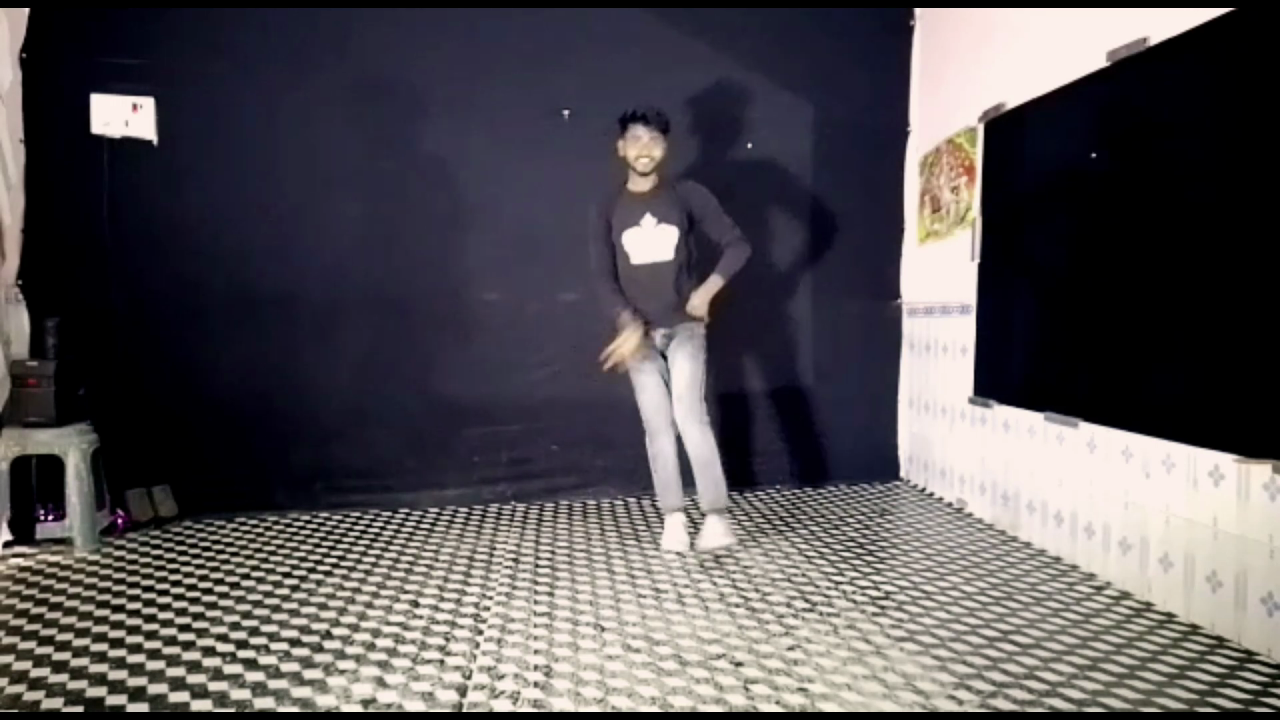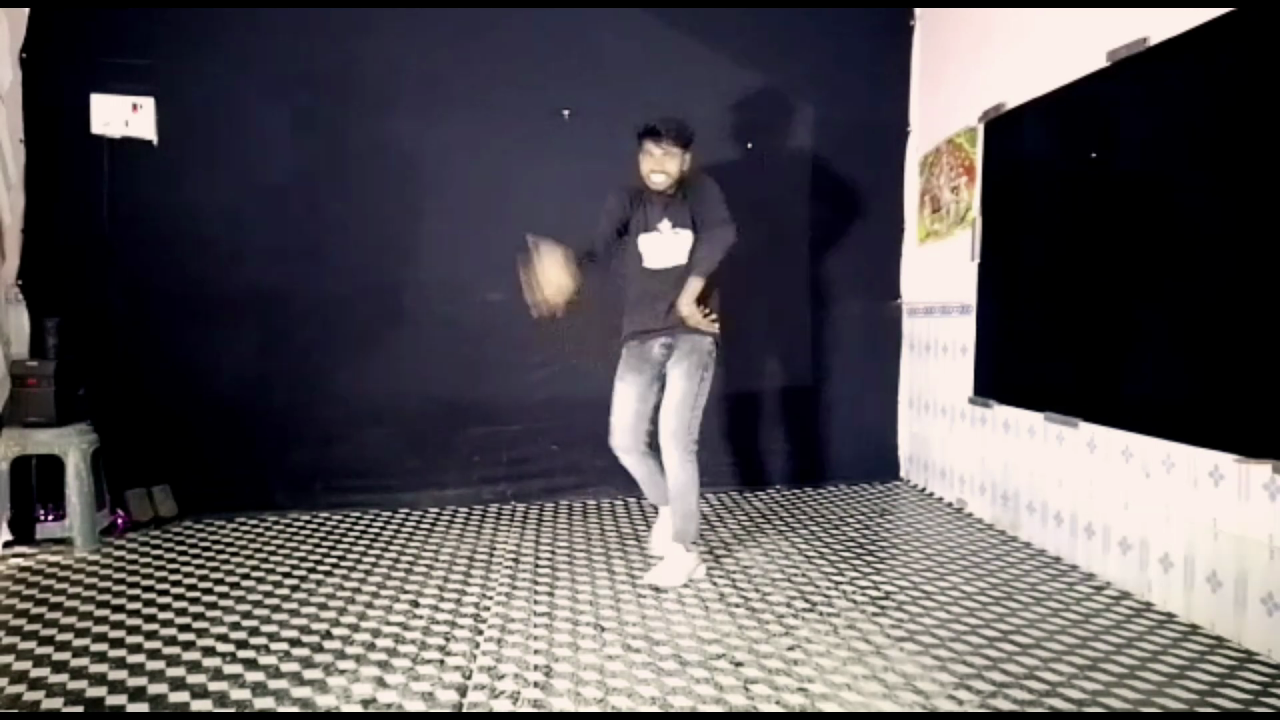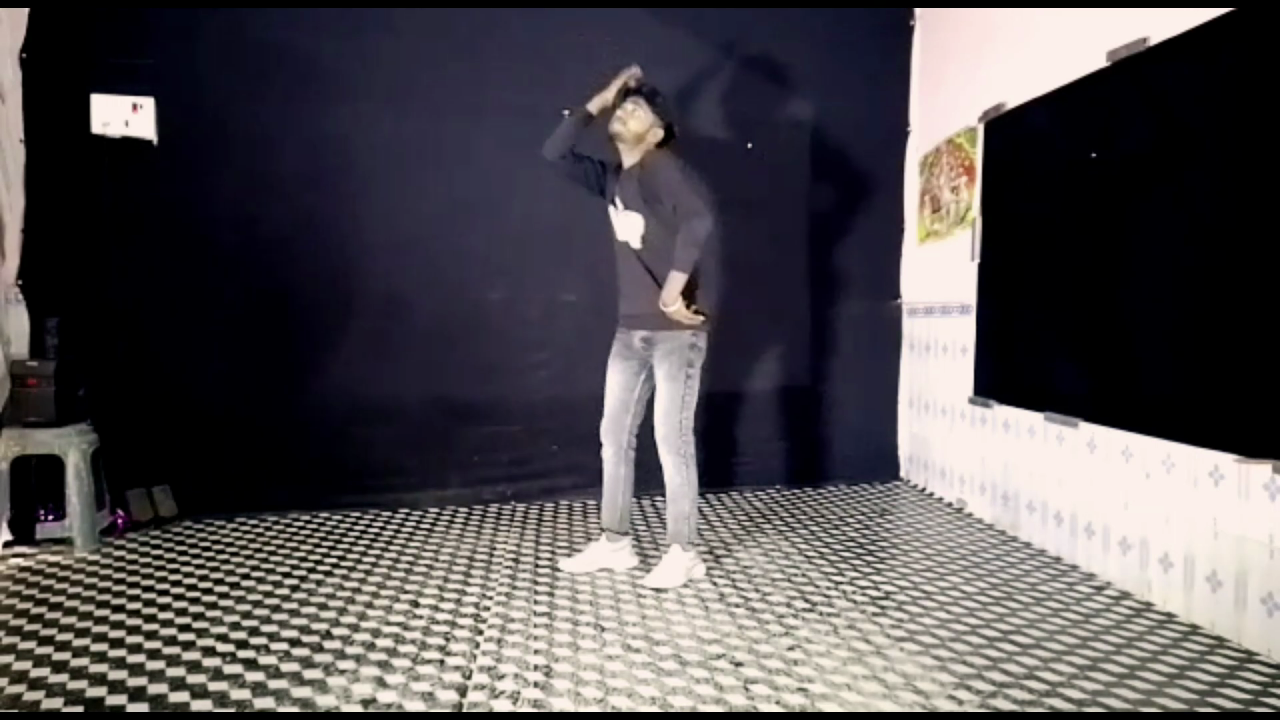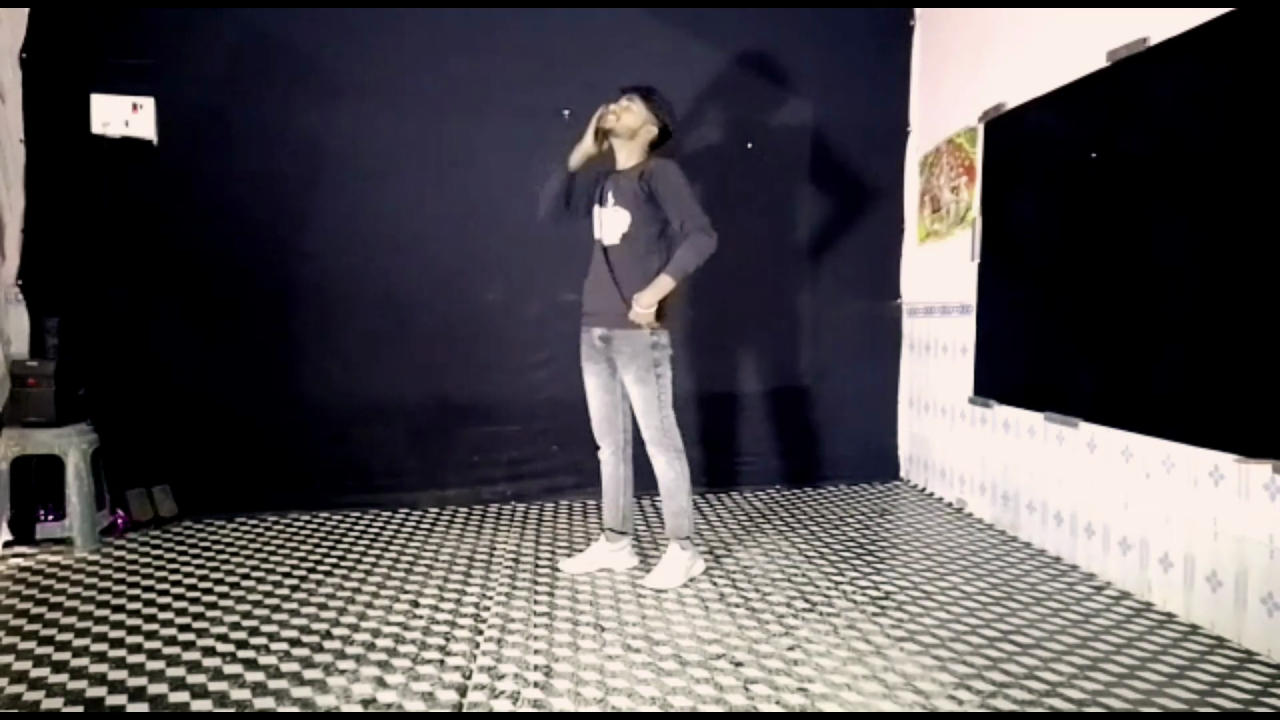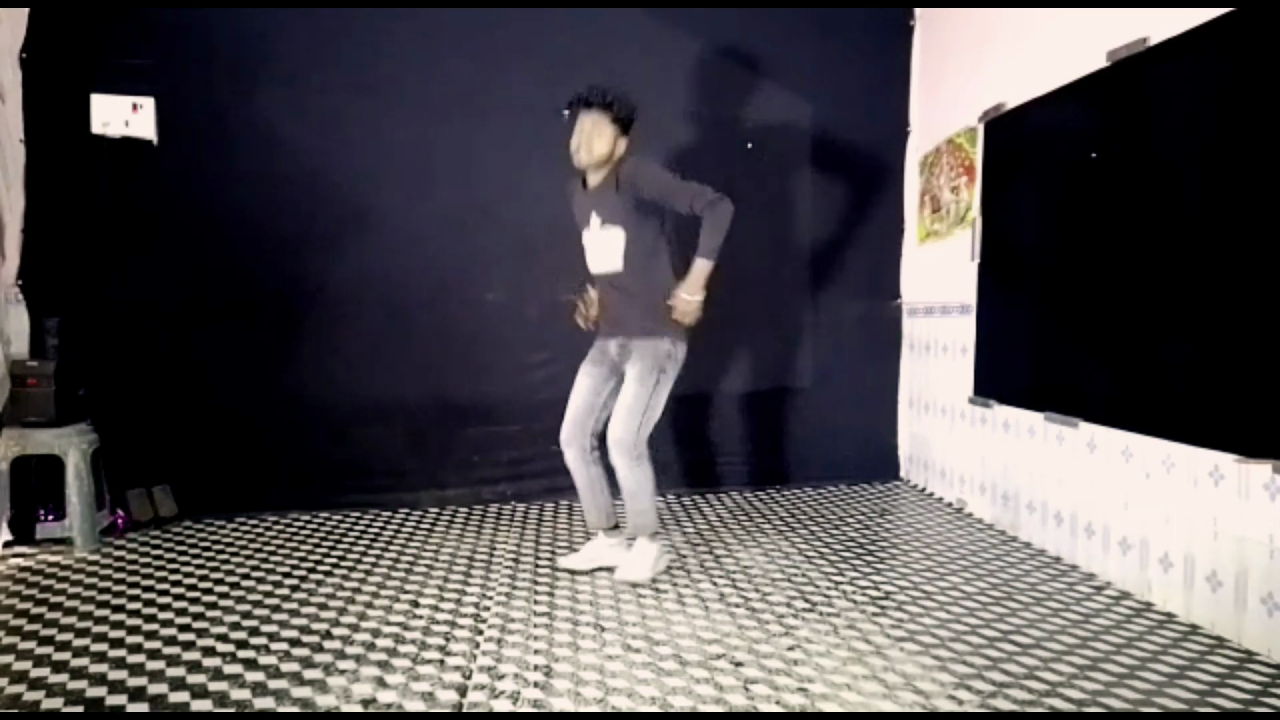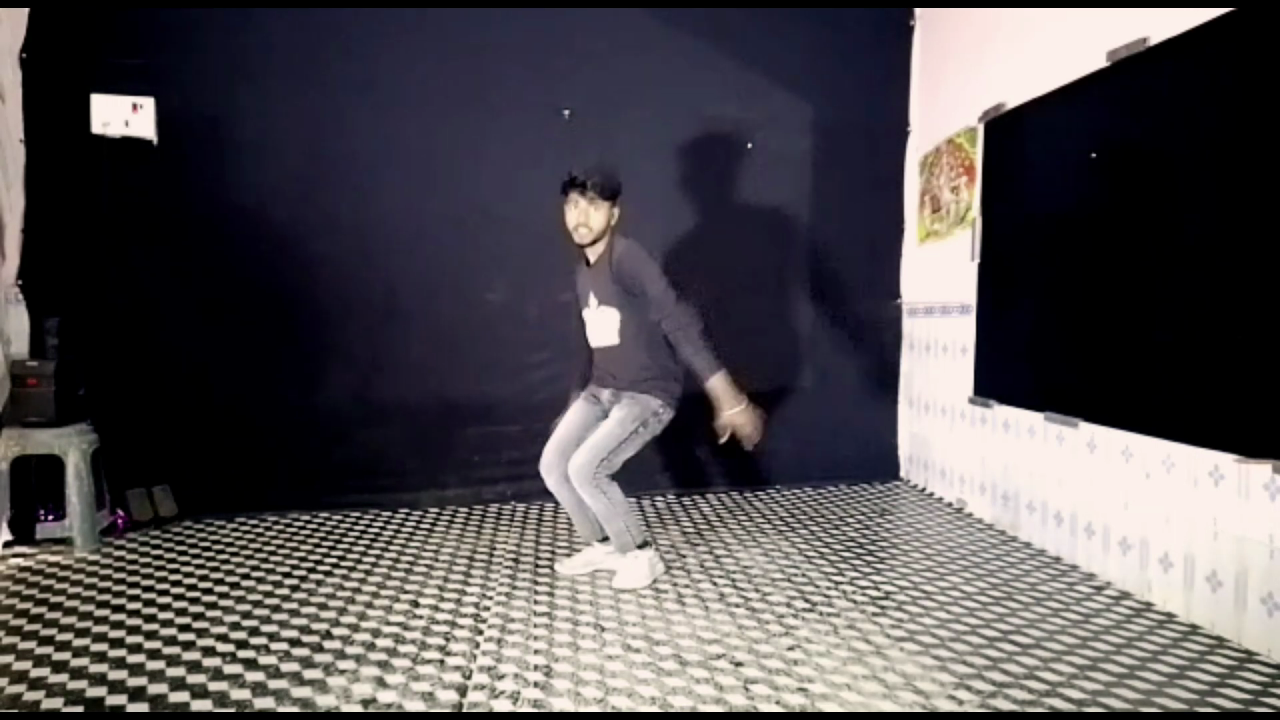
dt=0.3s
person 1, frame 1
left shoulder: (686, 194)
right shoulder: (607, 209)
left elbow: (736, 243)
right elbow: (604, 278)
left wrist: (707, 290)
right wrist: (628, 324)
left hip: (685, 324)
right hip: (643, 331)
left knee: (690, 414)
right knee: (657, 426)
left ankle: (715, 514)
right ankle: (674, 517)
person 1, frame 2
left shoulder: (701, 190)
right shoulder: (626, 203)
left elbow: (722, 232)
right elbow: (601, 249)
left wrist: (691, 290)
right wrist: (567, 267)
left hip: (690, 339)
right hip: (640, 339)
left knee: (675, 440)
right knee: (625, 438)
left ankle: (686, 551)
right ankle: (669, 511)
person 1, frame 3
left shoulder: (661, 170)
right shoulder: (611, 176)
left elbow: (699, 219)
right elbow: (555, 153)
left wrist: (674, 288)
right wrist: (597, 103)
left hip: (676, 332)
right hip: (633, 330)
left knee: (671, 440)
right knee: (614, 434)
left ankle: (684, 552)
right ankle: (615, 542)
person 1, frame 4
left shoulder: (659, 174)
right shoulder: (600, 180)
left elbow: (700, 237)
left wrist: (654, 293)
right wrist: (581, 158)
left hip: (637, 331)
right hip: (594, 328)
left knee: (659, 438)
right knee: (609, 440)
left ankle: (682, 549)
right ankle: (615, 542)
person 1, frame 5
left shoulder: (639, 177)
right shoulder: (578, 192)
left elbow: (716, 207)
left wrist: (696, 282)
right wrist: (594, 296)
left hip: (655, 338)
right hip: (609, 341)
left knee: (623, 441)
right knee: (574, 438)
left ankle: (648, 544)
right ankle: (607, 537)
person 1, frame 6
left shoulder: (630, 262)
right shoulder: (583, 272)
left elbow: (680, 323)
left wrist: (725, 393)
right wrist: (580, 394)
left hip: (650, 395)
right hip: (603, 391)
left knee: (582, 468)
right knee: (551, 465)
left ankle: (637, 554)
right ankle: (601, 545)
